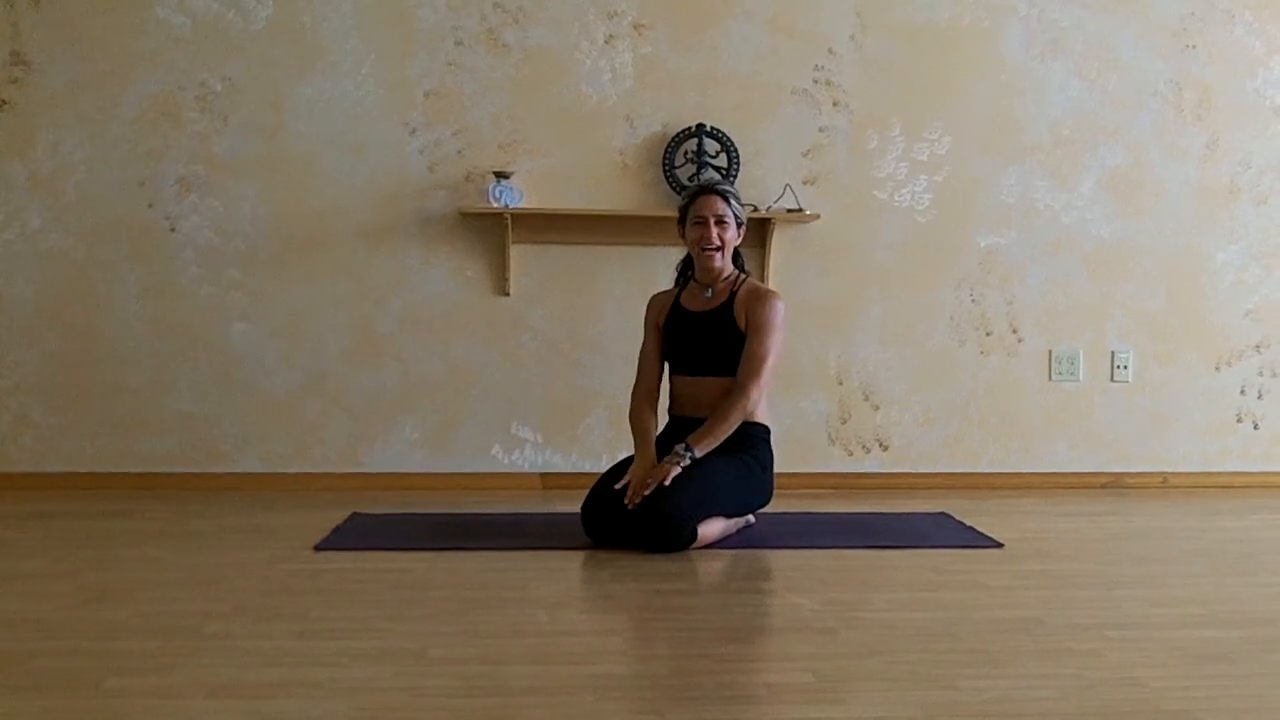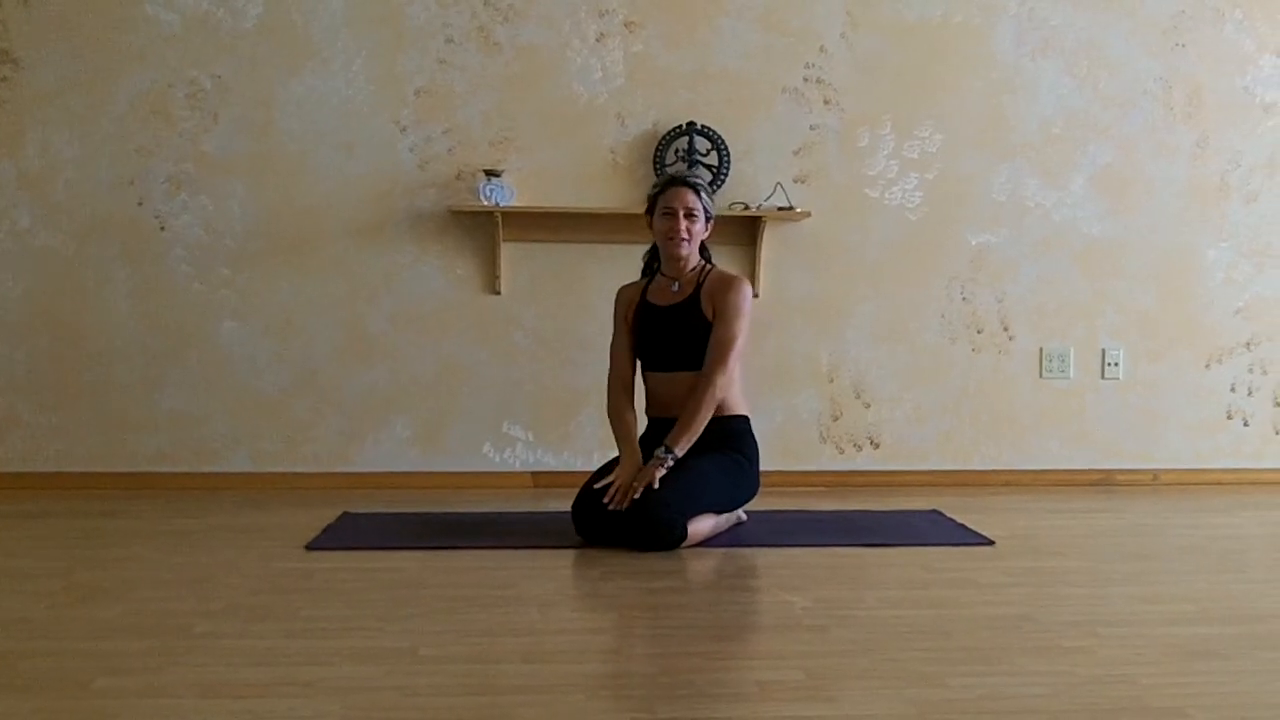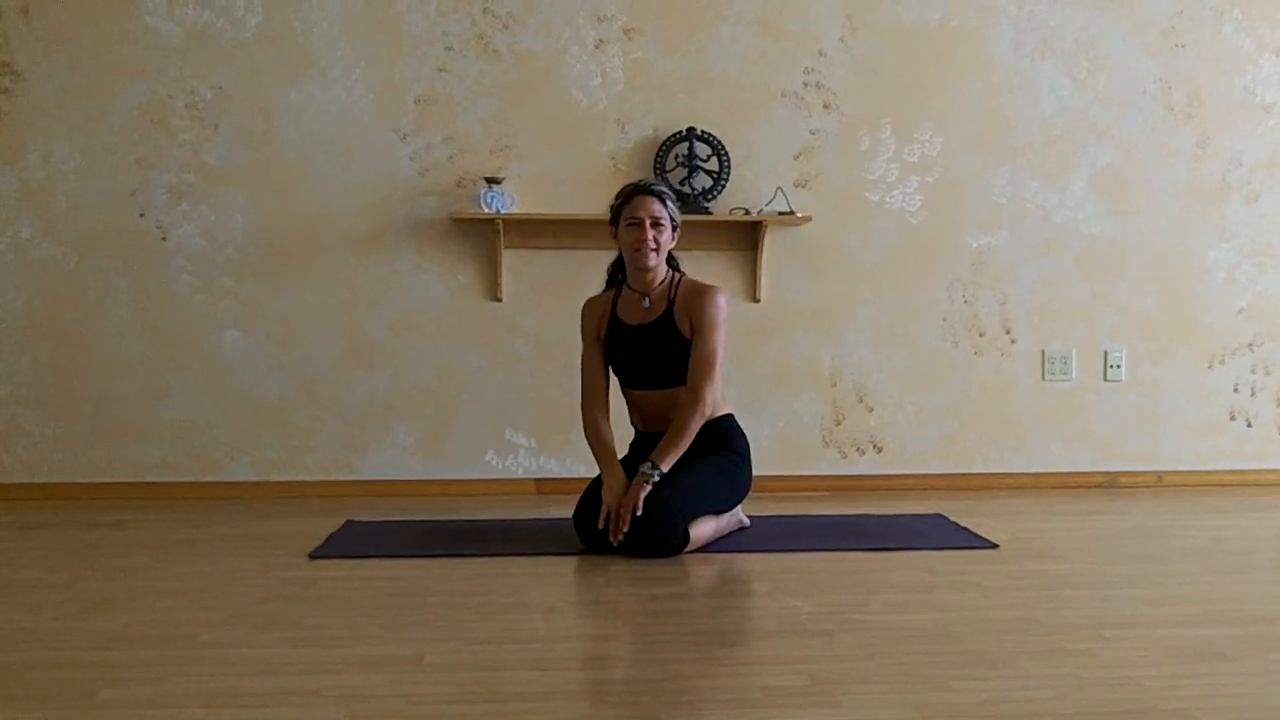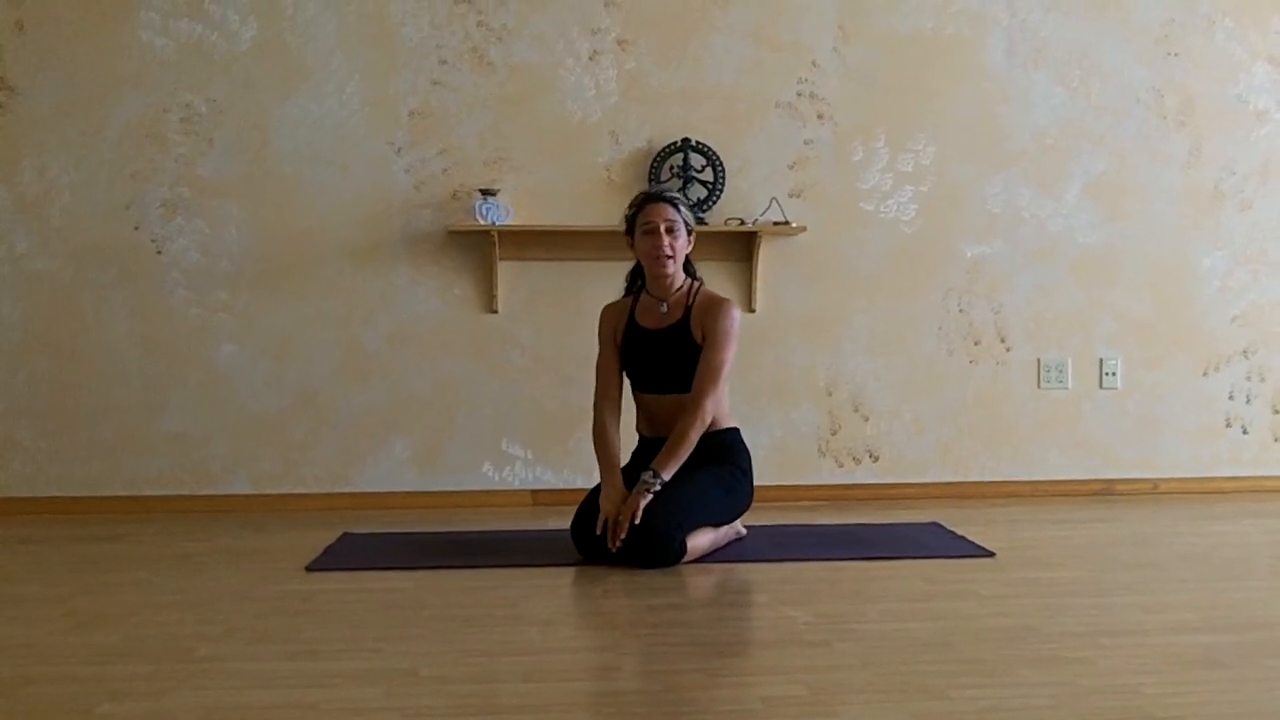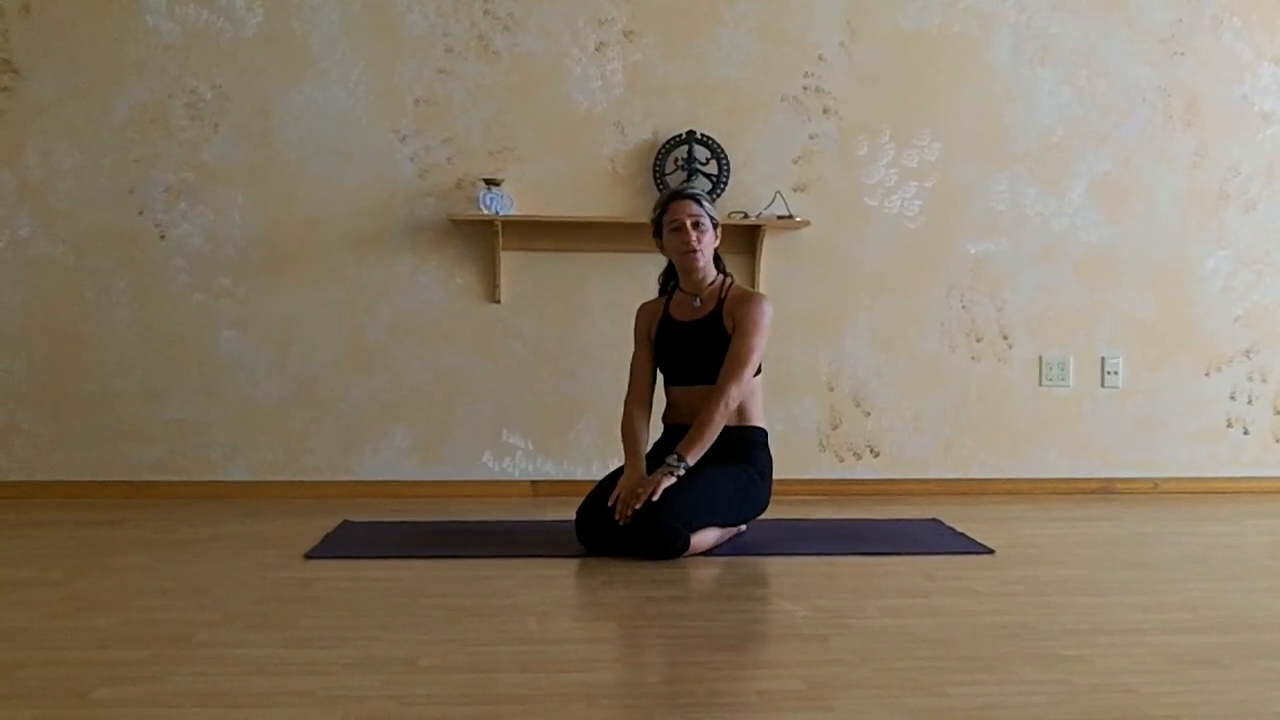
dt=1s
person 1, frame 1
left shoulder: (762, 301)
right shoulder: (662, 304)
left elbow: (747, 396)
right elbow: (644, 392)
left wrist: (681, 457)
right wrist: (646, 455)
left hip: (741, 448)
right hip: (675, 440)
left knee: (663, 517)
right knee: (600, 514)
left ankle: (734, 518)
right ankle: (724, 518)
person 1, frame 2
left shoulder: (729, 289)
right shoulder: (629, 297)
left elbow: (714, 384)
right elbow: (619, 389)
left wrist: (664, 460)
right wrist: (631, 457)
left hip: (724, 443)
right hip: (657, 439)
left knee: (651, 518)
right knee: (590, 515)
left ankle: (724, 515)
right ankle: (712, 512)
person 1, frame 3
left shoulder: (703, 299)
right shoulder: (597, 311)
left elbow: (700, 402)
right elbow: (594, 407)
left wrist: (648, 477)
right wrist: (612, 476)
left hip: (715, 447)
right hip: (648, 448)
left knee: (652, 524)
right knee: (592, 525)
left ankle: (725, 516)
person 1, frame 4
left shoulder: (717, 311)
right shoulder: (615, 316)
left elbow: (702, 409)
right elbow: (606, 409)
left wrist: (649, 485)
right wrist: (612, 483)
left hip: (717, 458)
right hip: (651, 455)
left knee: (648, 533)
right knee: (590, 534)
left ankle: (723, 528)
person 1, frame 5
left shoulder: (750, 305)
right shoulder: (650, 314)
left elbow: (727, 397)
right elbow: (637, 402)
left wrist: (673, 470)
right wrist: (635, 469)
left hip: (738, 455)
right hip: (671, 447)
left knee: (654, 523)
right knee: (594, 524)
left ankle: (726, 524)
right ankle: (718, 523)
